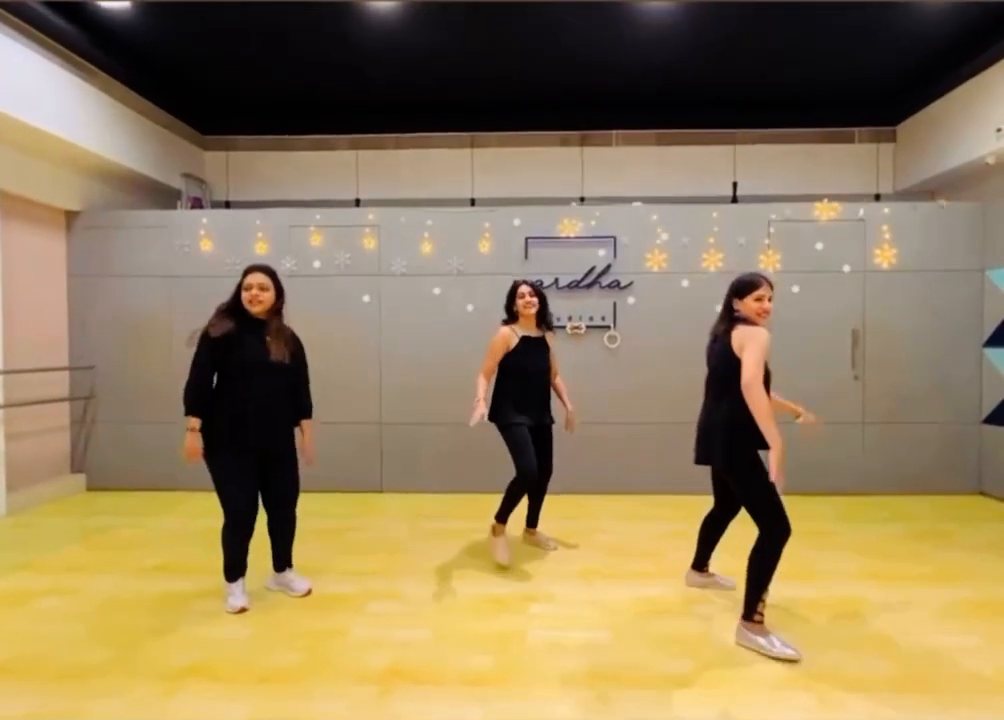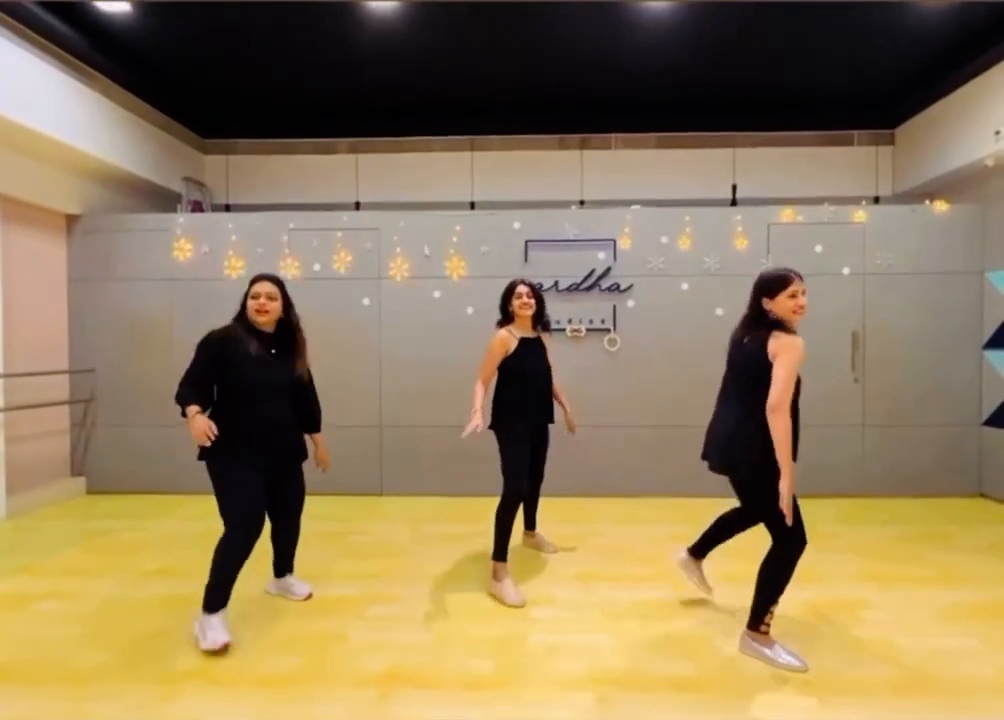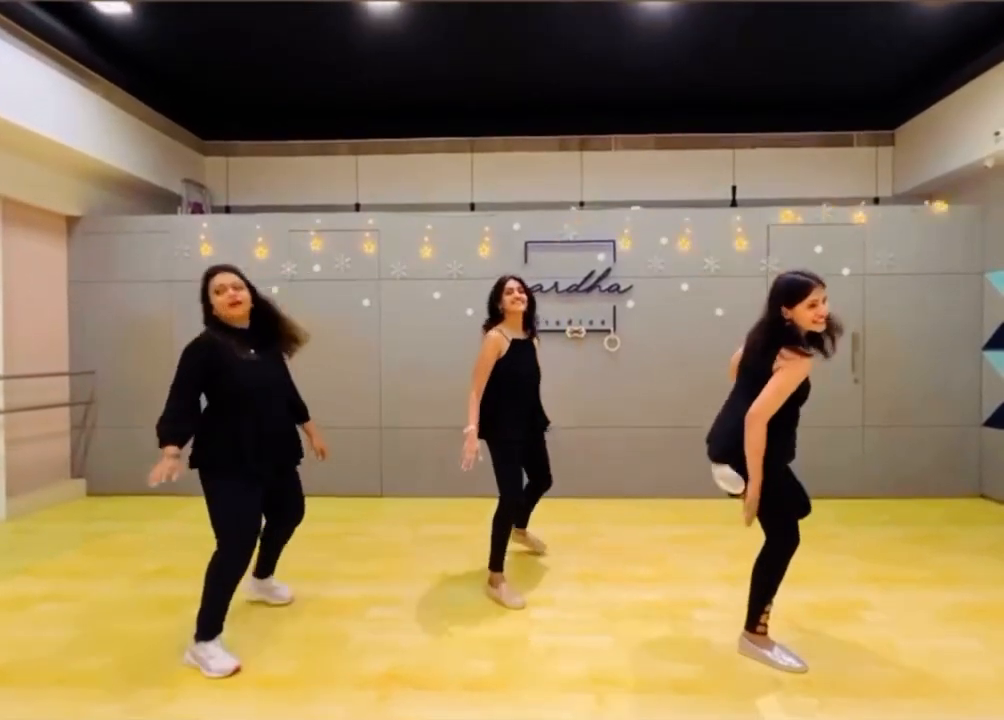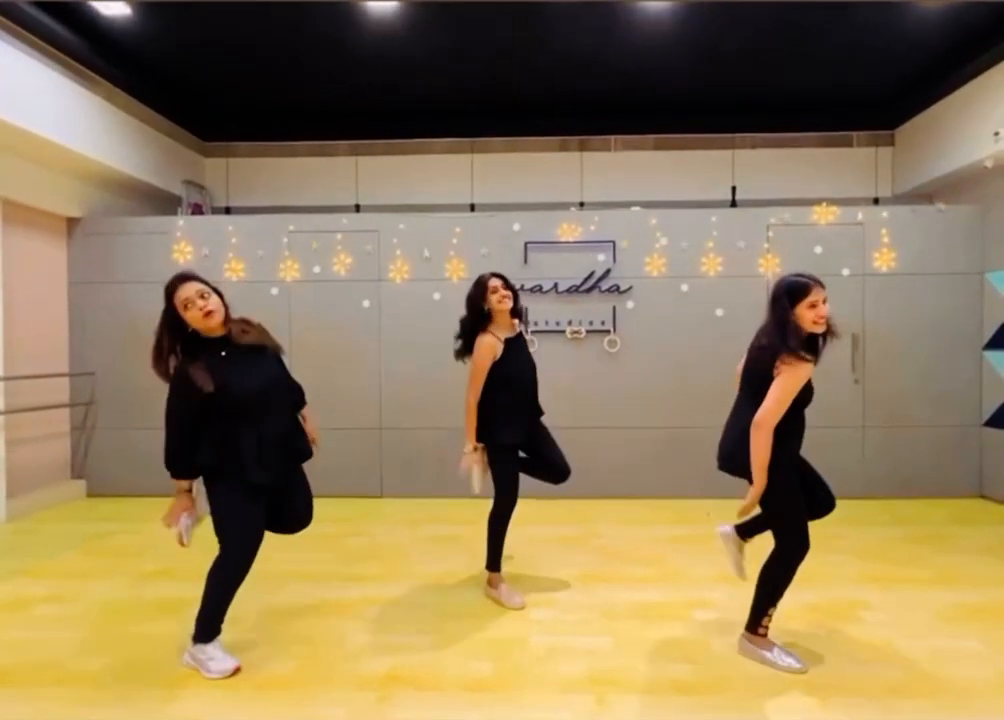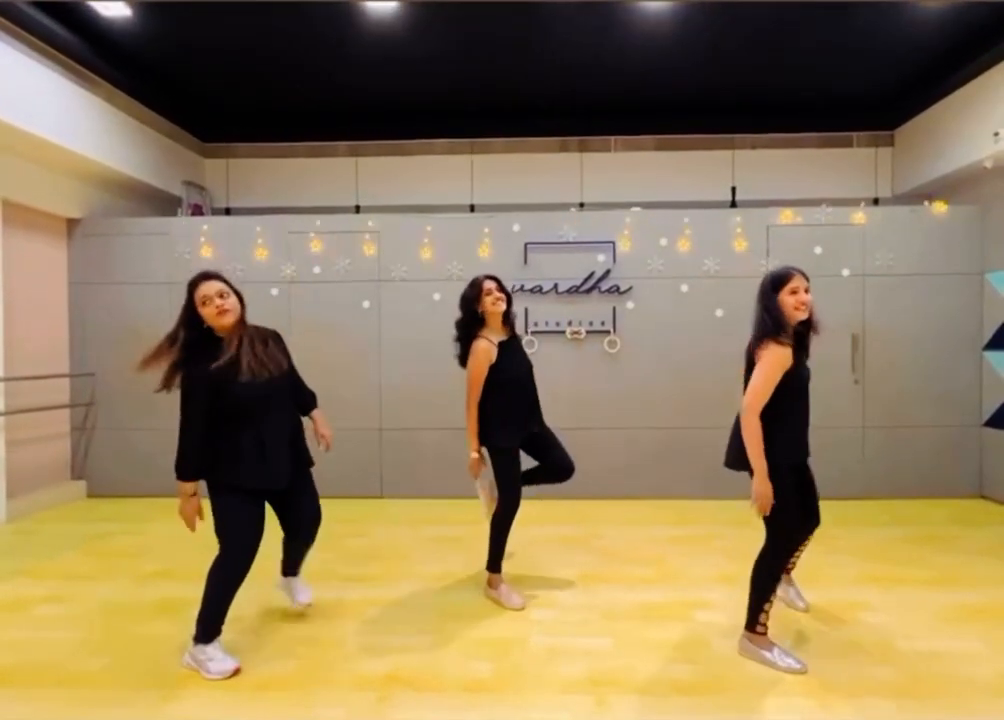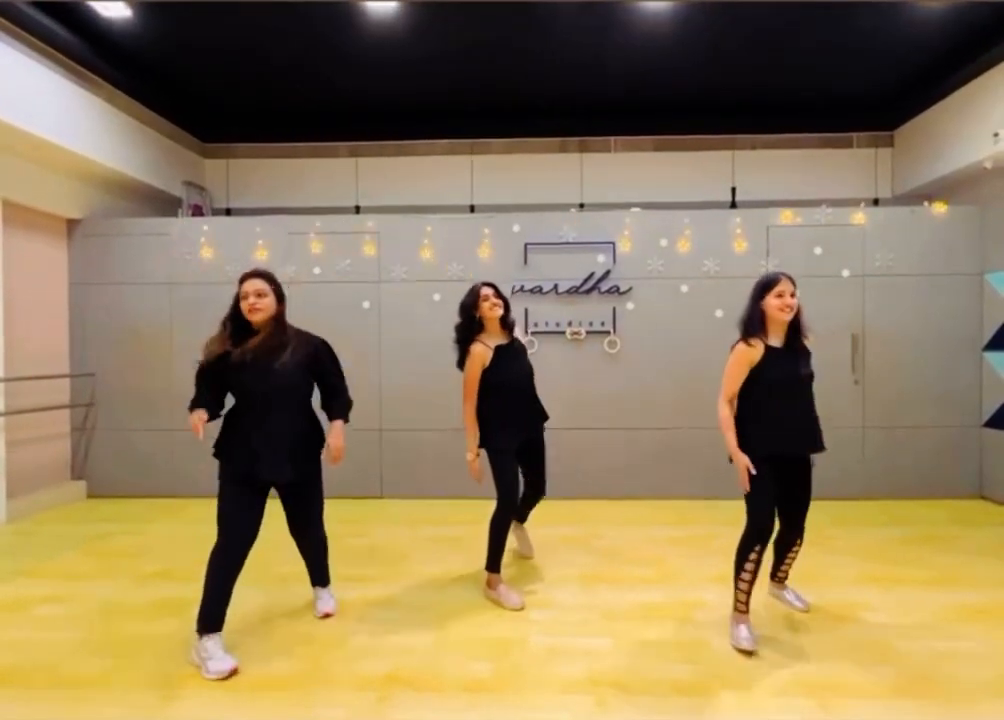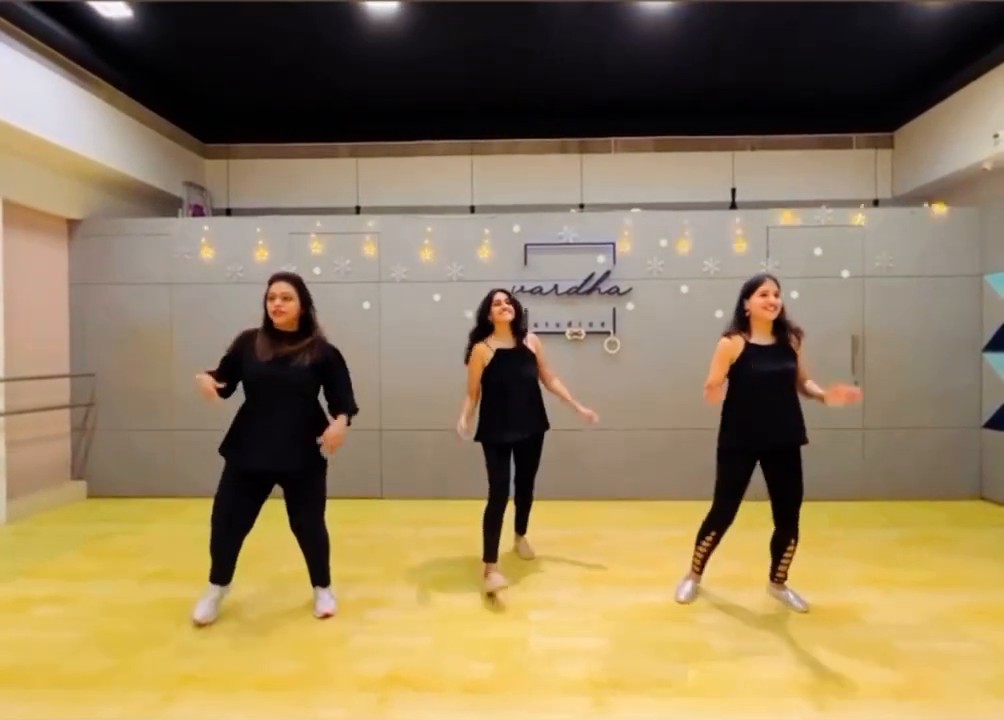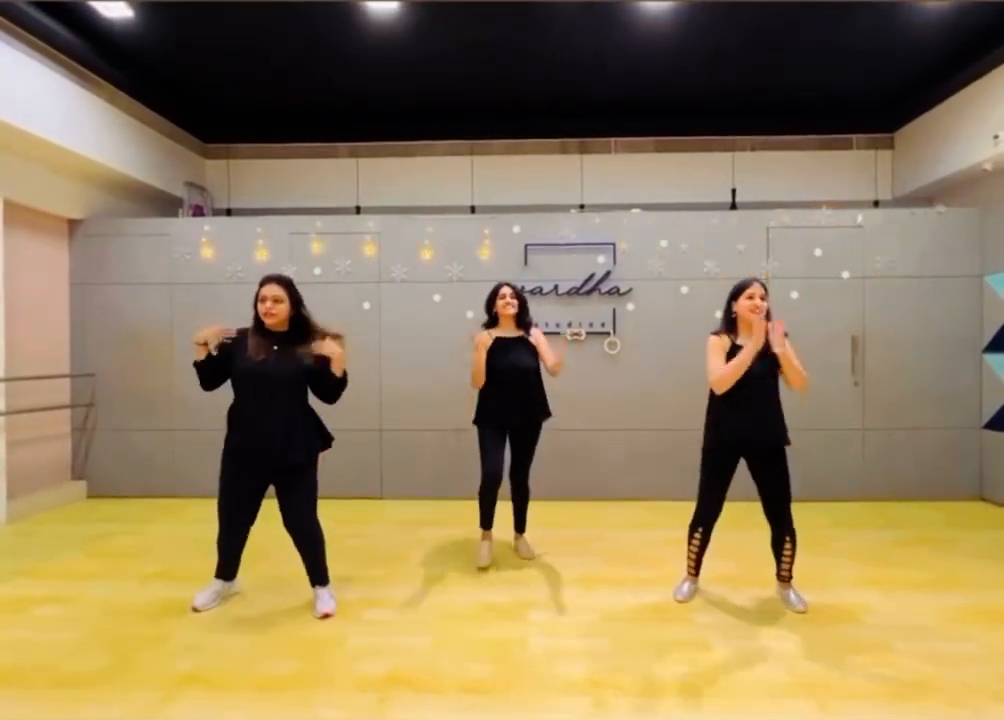
dt=0.2s
person 1, frame 1
left shoulder: (289, 340)
right shoulder: (222, 332)
left elbow: (299, 389)
right elbow: (199, 383)
left wrist: (305, 429)
right wrist: (193, 429)
left hip: (277, 439)
right hip: (228, 439)
left knee: (284, 506)
right knee: (240, 511)
left ankle: (282, 572)
right ankle: (234, 581)
person 1, frame 2
left shoulder: (293, 352)
right shoulder: (222, 343)
left elbow: (306, 399)
right elbow: (191, 386)
left wrist: (318, 441)
right wrist: (195, 414)
left hip: (283, 451)
right hip: (234, 452)
left knee: (288, 515)
right knee: (243, 527)
left ankle: (282, 577)
right ankle: (211, 614)
person 1, frame 3
left shoulder: (269, 341)
right shoulder: (205, 349)
left elbow: (287, 392)
right elbow: (181, 404)
left wrist: (311, 431)
right wrist: (171, 452)
left hip: (276, 454)
right hip: (228, 461)
left knee: (289, 515)
right knee: (237, 543)
left ankle: (262, 580)
right ankle: (204, 642)
person 1, frame 4
left shoulder: (255, 337)
right shoulder: (191, 367)
left elbow: (284, 383)
right elbow: (182, 430)
left wrist: (305, 417)
right wrist: (183, 490)
left hip: (280, 456)
right hip: (232, 469)
left knee: (297, 515)
right knee: (239, 549)
left ankle: (227, 526)
right ankle: (202, 644)
person 1, frame 5
left shoulder: (269, 341)
right shoulder: (200, 364)
left elbow: (294, 386)
right elbow: (193, 431)
left wrist: (316, 417)
right wrist: (188, 491)
left hip: (286, 457)
right hip: (233, 469)
left knee: (305, 523)
right knee: (238, 551)
left ankle: (290, 576)
right ankle: (203, 645)
person 1, frame 6
left shoulder: (309, 346)
right shoulder: (227, 351)
left elbow: (335, 390)
right elbow: (208, 395)
left wrist: (336, 427)
right wrist: (200, 413)
left hip: (300, 455)
right hip: (243, 459)
left knee: (308, 530)
right knee: (232, 540)
left ankle: (322, 588)
right ankle: (207, 637)
person 1, frame 7
left shoulder: (322, 351)
right shoulder: (248, 343)
left elbow: (342, 396)
right elbow: (224, 381)
left wrist: (339, 422)
right wrist: (206, 379)
left hip: (304, 453)
right hip: (249, 449)
left knee: (309, 525)
right knee: (227, 521)
left ankle: (322, 589)
right ankle: (217, 589)
person 1, frame 8
left shoulder: (311, 347)
right shoulder: (239, 343)
left elbow: (329, 392)
right elbow: (210, 379)
left wrist: (337, 361)
right wrist: (202, 348)
left hip: (295, 449)
right hip: (244, 447)
left knee: (301, 521)
right knee: (232, 518)
left ankle: (321, 588)
right ankle: (224, 581)
person 2, frame 1
left shoulder: (725, 335)
right shoulder: (754, 335)
right elbow: (751, 386)
left wrist: (793, 408)
right wrist: (775, 443)
left hip: (719, 437)
right hip: (734, 439)
left knee: (726, 506)
right knee: (776, 528)
left ankle: (699, 570)
right ankle: (751, 625)
person 2, frame 2
left shoulder: (746, 334)
right shoulder: (789, 342)
right elbow: (776, 406)
right wrist: (786, 472)
left hip: (726, 440)
right hip: (750, 449)
left knee: (755, 510)
right knee: (790, 539)
left ankle: (694, 557)
right ankle: (756, 634)
person 2, frame 3
left shoulder: (764, 331)
right shoulder: (797, 356)
left elbow: (735, 367)
right elbow: (757, 417)
right wrist: (755, 483)
left hip: (733, 439)
right hip: (752, 447)
left knee: (797, 505)
right knee: (784, 537)
left ankle: (728, 470)
right ankle: (755, 635)
person 2, frame 4
left shoulder: (768, 337)
right shoulder: (797, 362)
left elbow: (743, 374)
right elbow: (763, 424)
right wrist: (760, 484)
left hip: (757, 447)
right hip: (766, 455)
left knee: (821, 502)
right knee: (793, 543)
left ankle: (739, 533)
right ankle: (755, 637)
person 2, frame 5
left shoulder: (787, 339)
right shoulder: (776, 348)
right elbow: (750, 411)
right wrist: (761, 475)
left hip: (787, 449)
right hip: (767, 452)
left knee: (807, 520)
right knee: (783, 536)
left ankle: (781, 579)
right ankle: (755, 636)
person 2, frame 6
left shoulder: (800, 344)
right shoulder: (749, 347)
right elbow: (725, 401)
left wrist: (811, 441)
right wrist: (734, 451)
left hip: (796, 449)
right hip: (759, 450)
left knee: (794, 525)
right knee: (760, 525)
left ankle: (778, 582)
right ankle: (739, 616)
person 2, frame 7
left shoulder: (791, 340)
right shoulder: (732, 343)
left elbow: (801, 383)
right elbow: (712, 389)
left wrist: (827, 395)
right wrist: (712, 393)
left hip: (784, 442)
right hip: (739, 441)
left knee: (788, 518)
right knee: (723, 513)
left ankle: (778, 582)
right ankle: (694, 575)
person 2, frame 8
left shoulder: (776, 344)
right shoulder: (719, 341)
left elbow: (801, 384)
right elbow: (719, 385)
left wrist: (781, 349)
right wrist: (752, 347)
left hip: (767, 441)
right hip: (723, 439)
left knee: (781, 516)
right knee: (707, 512)
left ankle: (785, 584)
right ankle: (691, 577)
person 3, frame 1
left shoulder: (545, 335)
right shoulder: (506, 334)
left elbow: (554, 375)
right elbow: (485, 374)
left wrist: (567, 405)
right wrist: (480, 402)
left hip: (540, 415)
right hip: (512, 414)
left knee: (544, 473)
right knee: (528, 472)
left ankle: (531, 530)
right ankle: (498, 526)
person 3, frame 2
left shoulder: (541, 335)
right shoulder: (504, 337)
right elbow: (483, 380)
left wrist: (566, 408)
right wrist: (477, 412)
left hip: (538, 419)
right hip: (511, 422)
left knee: (534, 480)
right knee: (515, 489)
left ankle: (530, 533)
right ankle: (499, 572)
person 3, frame 3
left shoulder: (530, 336)
right shoulder: (495, 337)
right elbow: (476, 388)
left wrist: (541, 416)
right wrist: (471, 430)
left hip: (530, 424)
right hip: (502, 428)
left knee: (542, 480)
right knee: (511, 497)
left ankle: (520, 530)
right ankle: (495, 578)
person 3, frame 4
left shoulder: (516, 328)
right shoulder: (486, 341)
right elbow: (473, 396)
right wrist: (471, 443)
left hip: (527, 420)
right hip: (499, 427)
left knee: (559, 470)
right knee: (506, 500)
left ankle: (493, 467)
right ankle: (494, 580)
person 3, frame 5
left shoulder: (511, 331)
right shoulder: (482, 345)
right elbow: (472, 402)
right wrist: (474, 449)
left hip: (529, 421)
right hip: (500, 429)
left knee: (563, 468)
right knee: (510, 502)
left ankle: (497, 485)
right ankle: (494, 581)
person 3, frame 6
left shoulder: (516, 336)
right shoulder: (478, 350)
right elbow: (469, 405)
right wrist: (472, 450)
left hip: (530, 424)
right hip: (499, 432)
left knee: (537, 489)
right knee: (508, 500)
left ankle: (518, 525)
right ankle: (493, 581)
person 3, frame 7
left shoulder: (531, 342)
right shoulder: (481, 349)
left elbow: (549, 380)
right elbow: (473, 393)
left wrist: (578, 407)
right wrist: (464, 417)
left hip: (532, 427)
right hip: (499, 430)
left knee: (525, 489)
right knee: (498, 493)
left ankle: (521, 537)
right ankle: (490, 568)
person 3, frame 8
left shoulder: (534, 335)
right shoulder: (484, 337)
left elbow: (551, 369)
right elbow: (478, 382)
left wrist: (557, 363)
right wrist: (480, 353)
left hip: (528, 416)
right hip: (492, 417)
left knee: (520, 476)
right knee: (491, 475)
left ankle: (520, 536)
right ankle: (486, 536)
